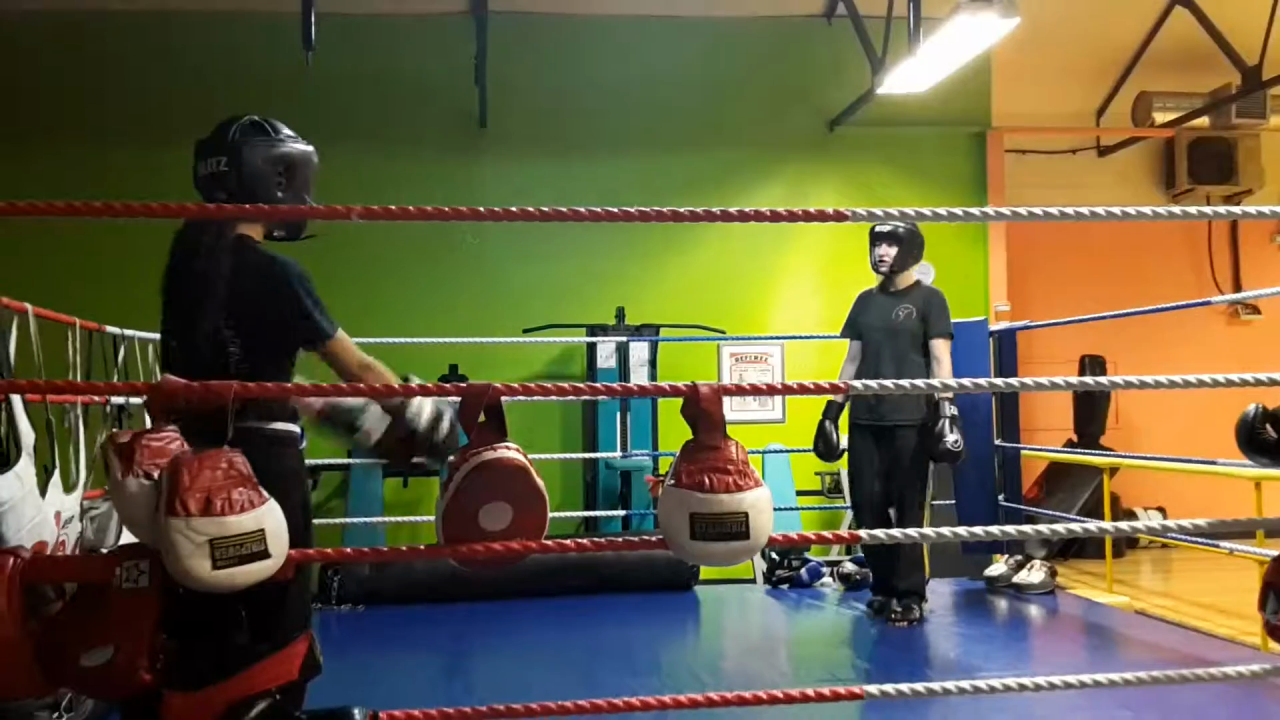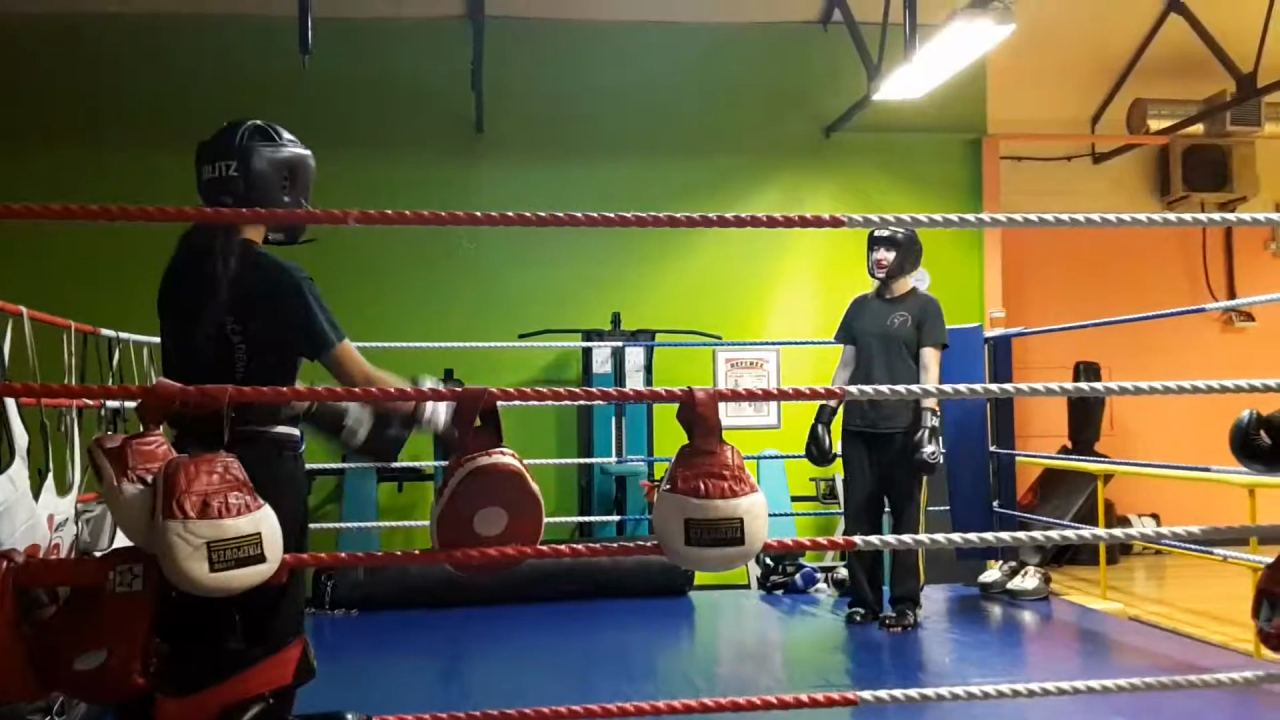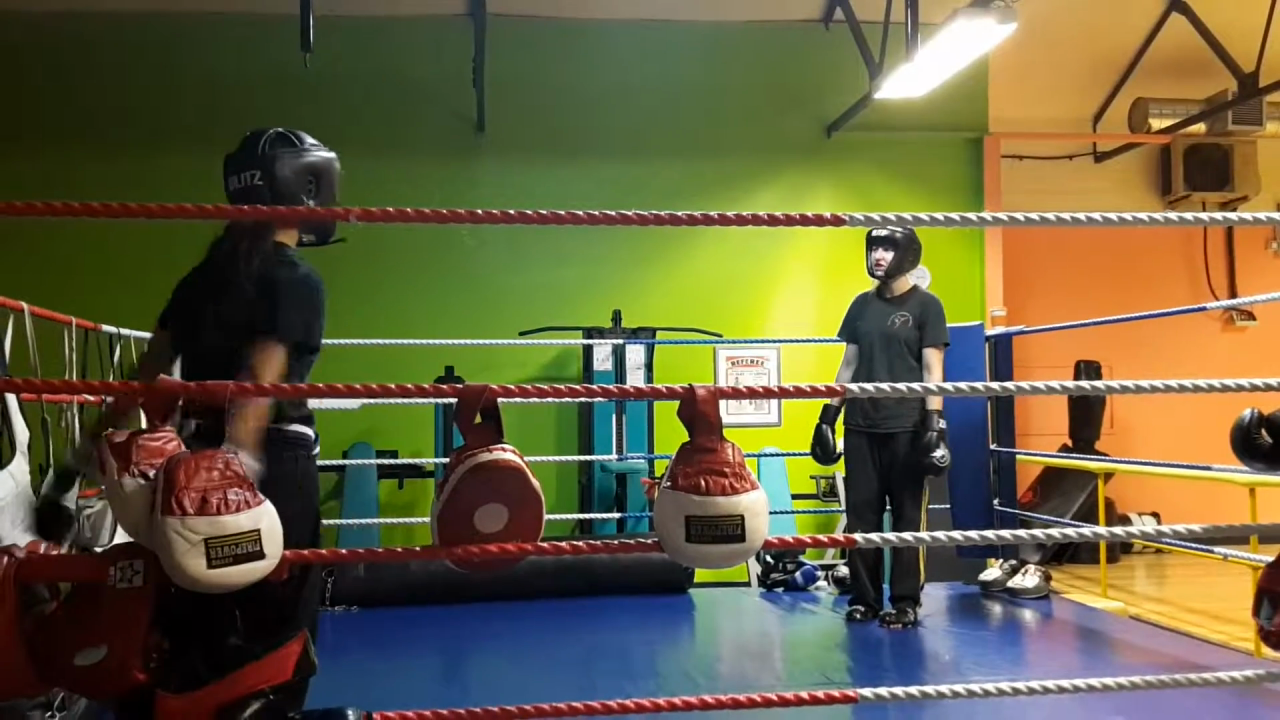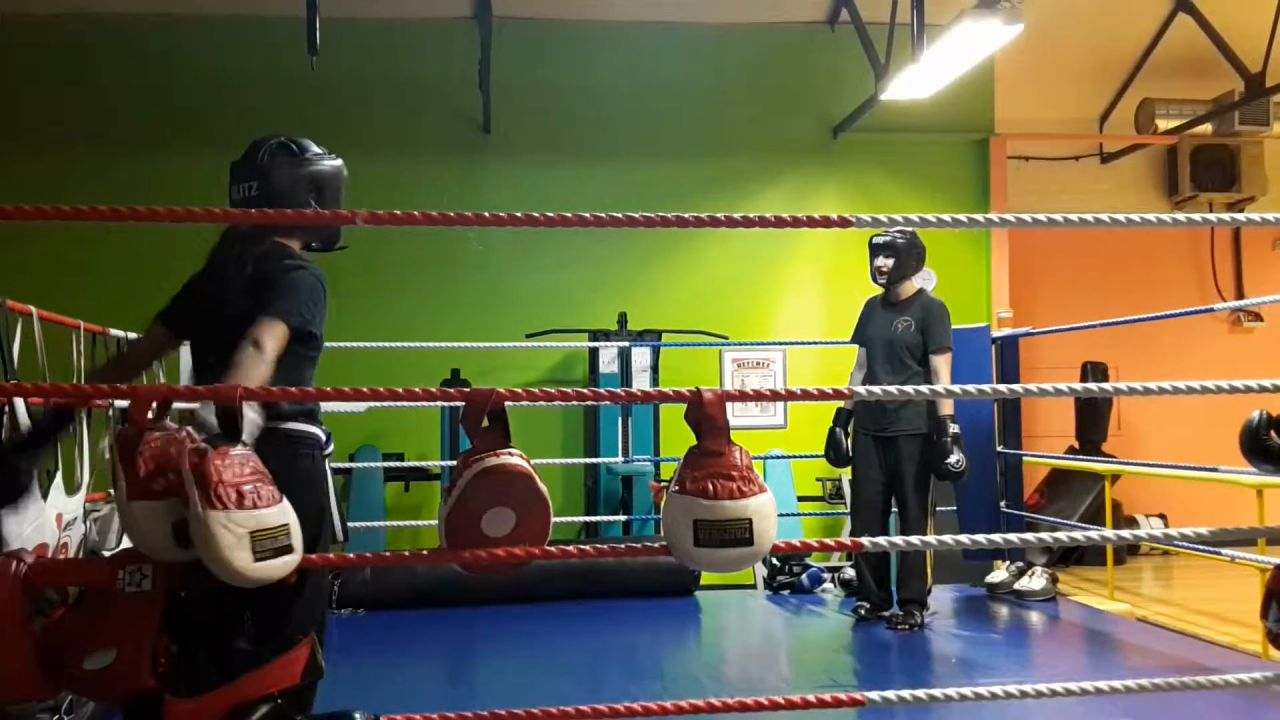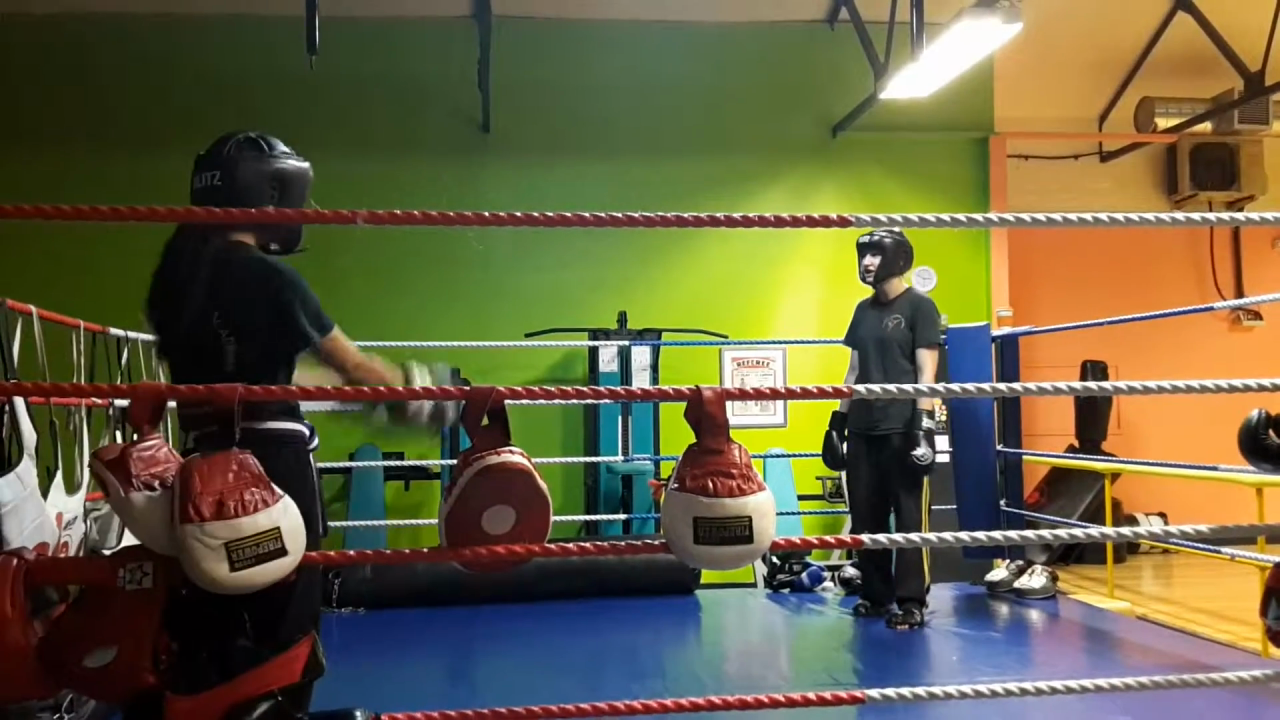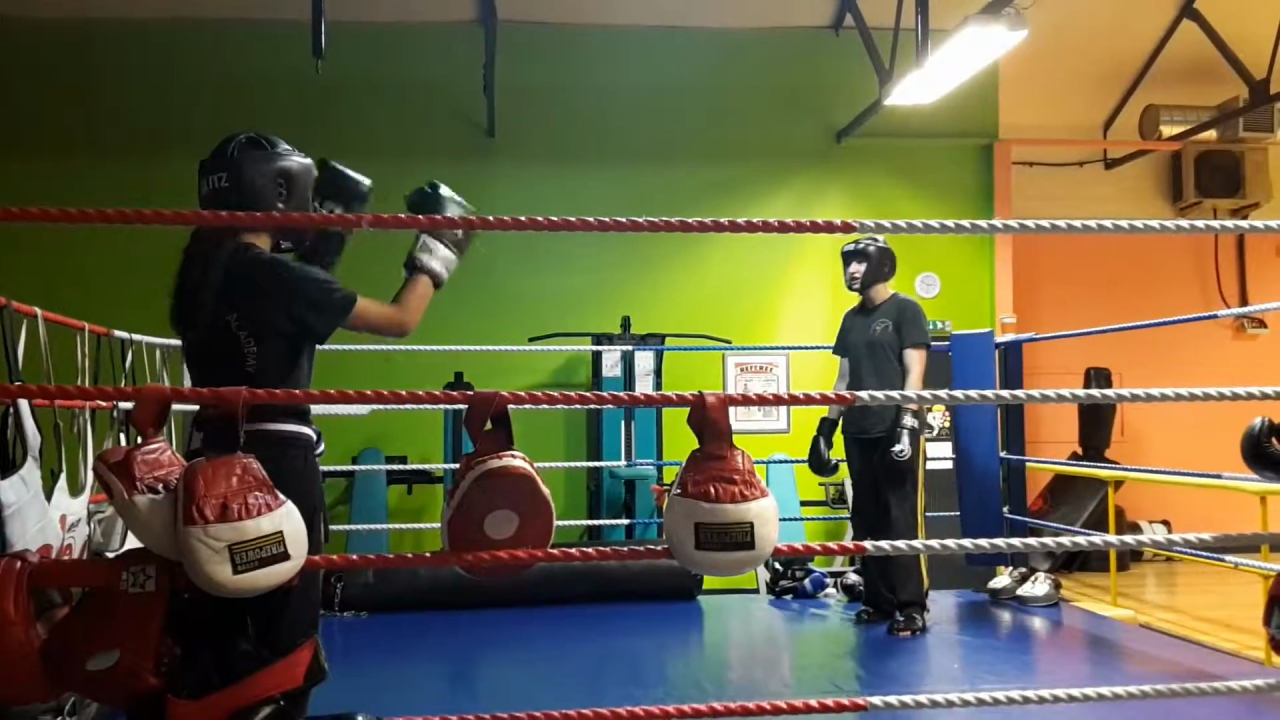
dt=0.3s
person 1, frame 1
left shoulder: (189, 263)
right shoulder: (271, 274)
right elbow: (351, 367)
left hip: (198, 458)
right hip: (262, 461)
left knee: (198, 621)
right knee: (273, 623)
person 1, frame 2
left shoulder: (187, 268)
right shoulder: (275, 279)
right elbow: (355, 375)
left wrist: (336, 414)
right wrist: (428, 404)
right hip: (261, 465)
left knee: (194, 627)
right knee: (265, 627)
person 1, frame 3
left shoulder: (212, 271)
right shoulder: (296, 281)
left elbow: (150, 369)
right elbow: (257, 386)
left hip: (203, 456)
right hip: (277, 461)
left knee: (202, 623)
right knee: (279, 624)
person 1, frame 4
left shoulder: (218, 274)
right shoulder: (299, 277)
left elbow: (137, 356)
right elbow: (258, 351)
left wrist: (53, 419)
right wrist: (231, 424)
right hip: (286, 459)
left knee: (213, 624)
right knee: (289, 626)
person 1, frame 5
left shoulder: (184, 275)
right shoulder: (265, 276)
right elbow: (350, 364)
left hip: (205, 459)
right hip: (270, 462)
left knee: (206, 620)
right knee: (281, 622)
person 1, frame 6
left shoulder: (205, 274)
right shoulder: (276, 277)
right elbow: (399, 319)
left wrist: (324, 234)
right wrist: (436, 249)
left hip: (215, 459)
right hip: (277, 461)
left knee: (211, 619)
right knee: (281, 624)
person 2, frame 1
left shoulder: (928, 298)
right shoulder: (865, 301)
left elbow: (940, 358)
left wrist: (946, 410)
right wrist: (832, 411)
left hip: (910, 421)
right hip: (865, 420)
left knee: (910, 509)
right knee: (867, 508)
left ankle: (910, 597)
right ankle: (882, 589)
person 2, frame 2
left shoulder: (924, 306)
right shoulder: (860, 306)
left elbow: (929, 369)
left wrist: (928, 422)
right wrist: (824, 416)
left hip: (902, 428)
right hip: (858, 427)
left knee: (905, 517)
right knee: (859, 516)
left ankle: (905, 603)
right ankle: (864, 600)
person 2, frame 3
left shoulder: (925, 305)
right shoulder: (862, 304)
left elbow: (933, 370)
left wrist: (934, 426)
right wrist: (829, 415)
left hip: (905, 427)
right hip: (860, 426)
left knee: (907, 517)
right knee: (860, 515)
left ankle: (904, 601)
right ankle: (863, 598)
person 2, frame 4
left shoulder: (930, 309)
right shoulder: (872, 308)
left elbow: (940, 375)
left wrist: (948, 432)
right wrist: (841, 419)
left hip: (912, 430)
right hip: (869, 428)
left knee: (914, 518)
right knee: (866, 515)
left ankle: (913, 603)
right ankle: (872, 598)
person 2, frame 5
left shoulder: (919, 306)
right shoulder: (863, 309)
left elbow: (926, 372)
left wrist: (924, 426)
right wrist: (838, 421)
left hip: (902, 428)
right hip: (864, 427)
left knee: (909, 515)
right knee: (865, 515)
left ankle: (911, 602)
right ankle: (876, 594)
person 2, frame 6
left shoulder: (906, 310)
right shoulder: (851, 318)
left elbow: (915, 372)
left wrist: (907, 424)
right wrist: (825, 428)
left hip: (893, 430)
right hip: (858, 432)
left knee: (901, 519)
right knee: (866, 520)
left ankle: (911, 607)
right ankle: (878, 600)
